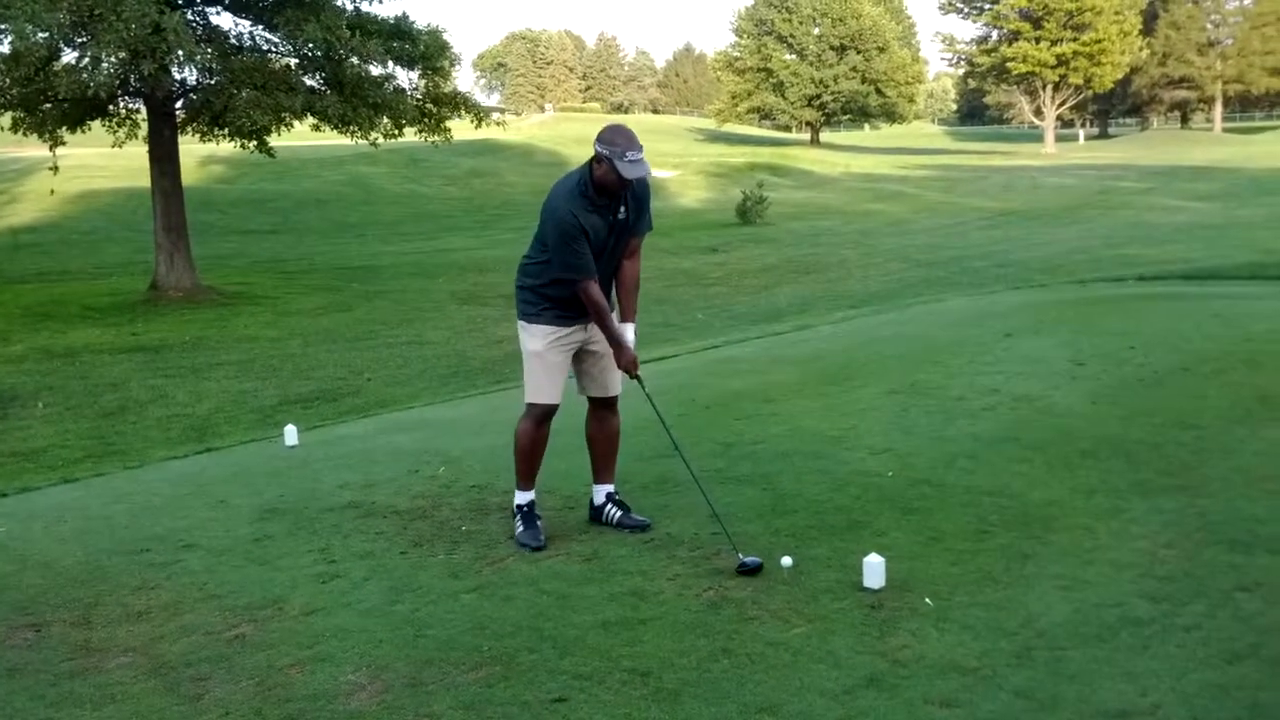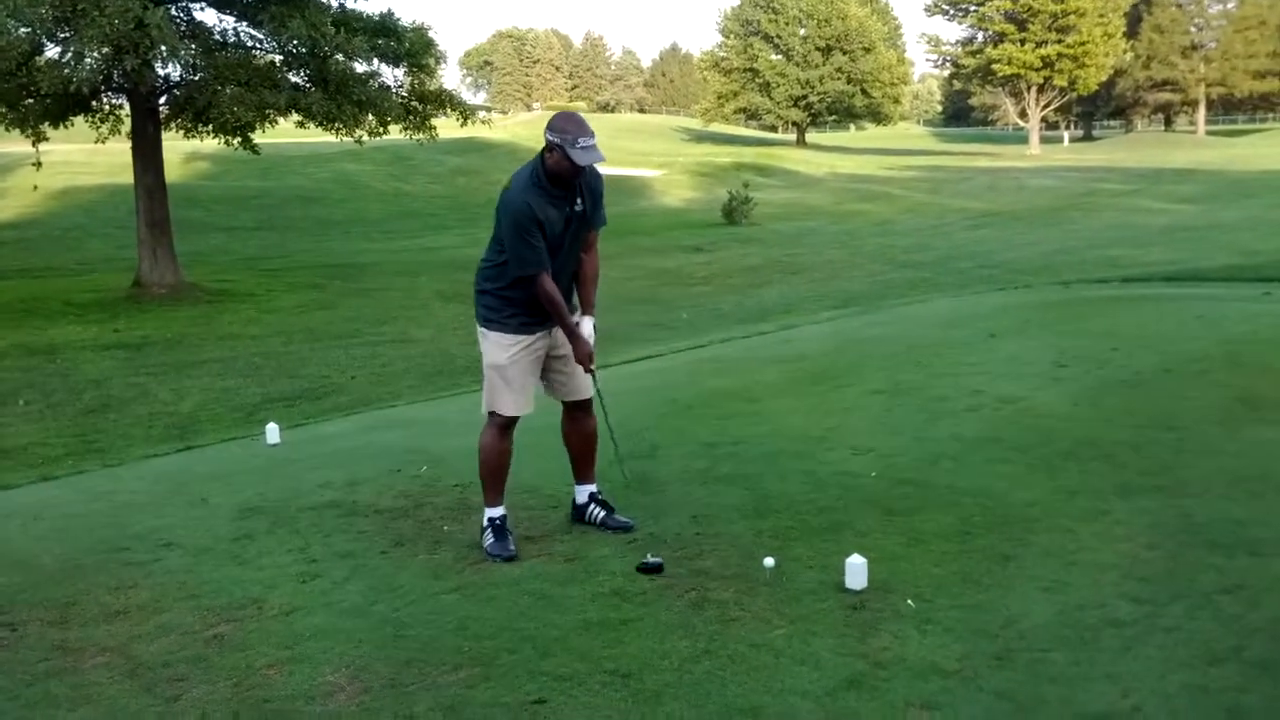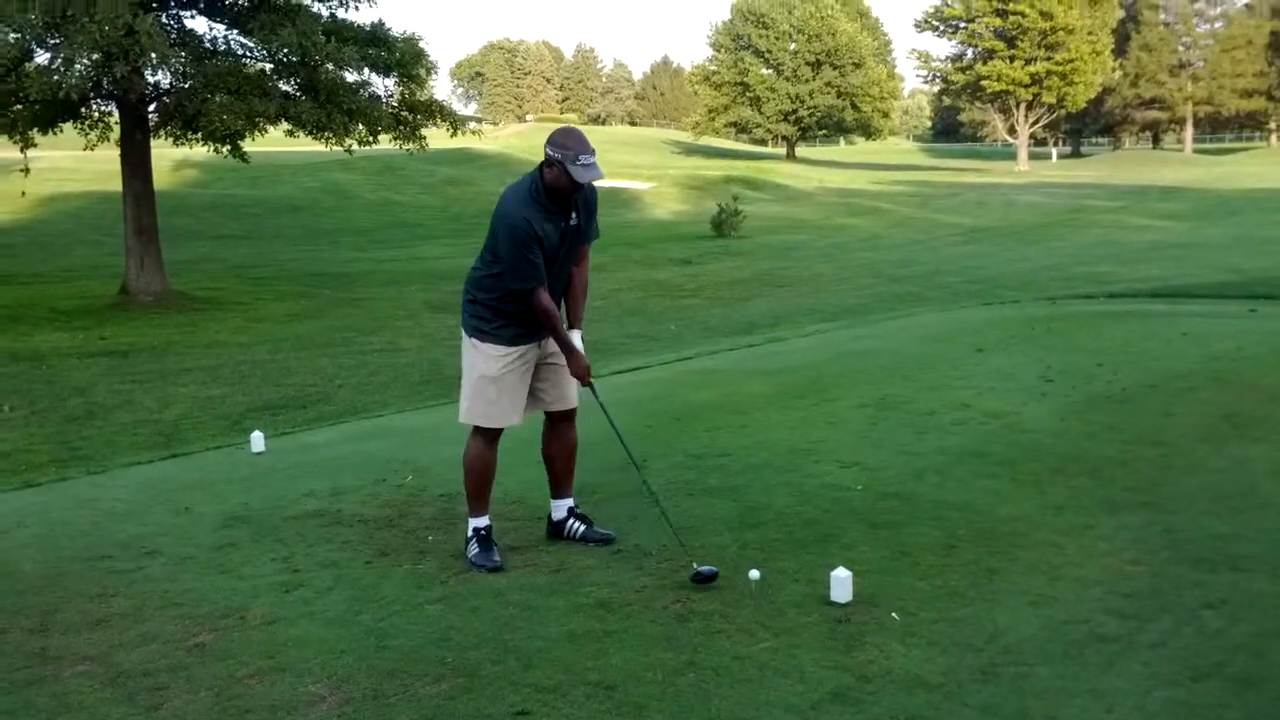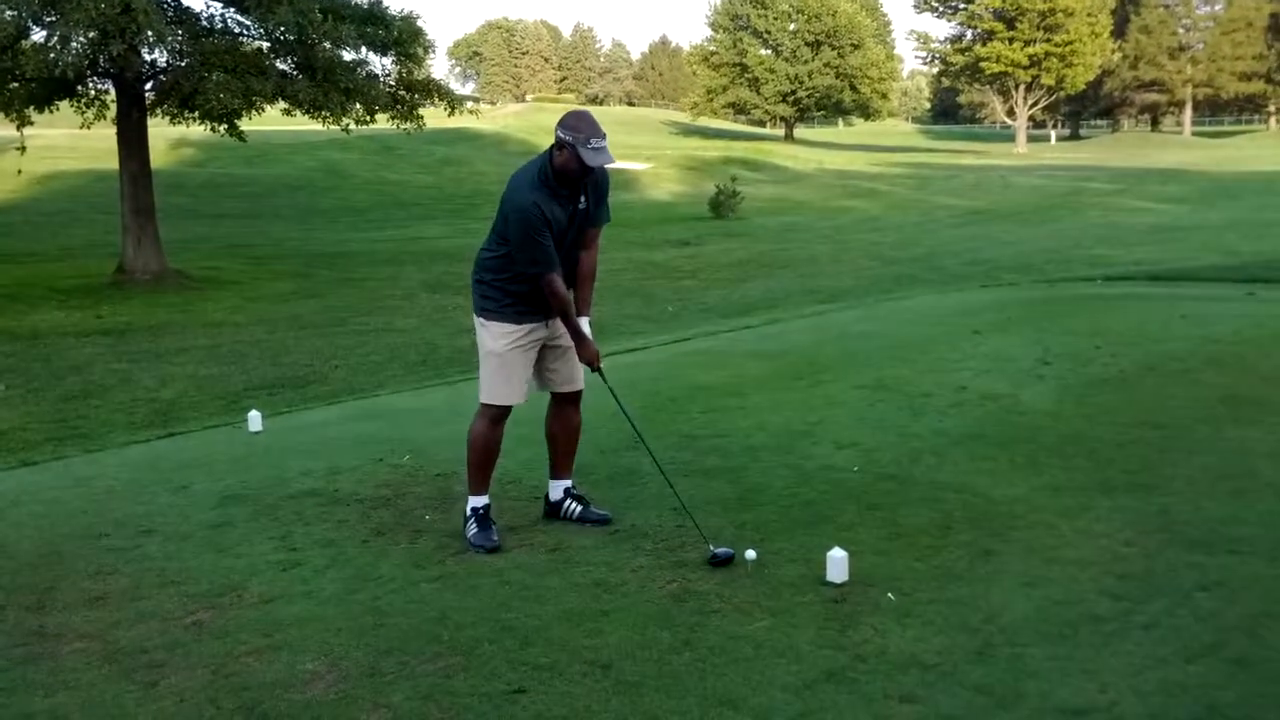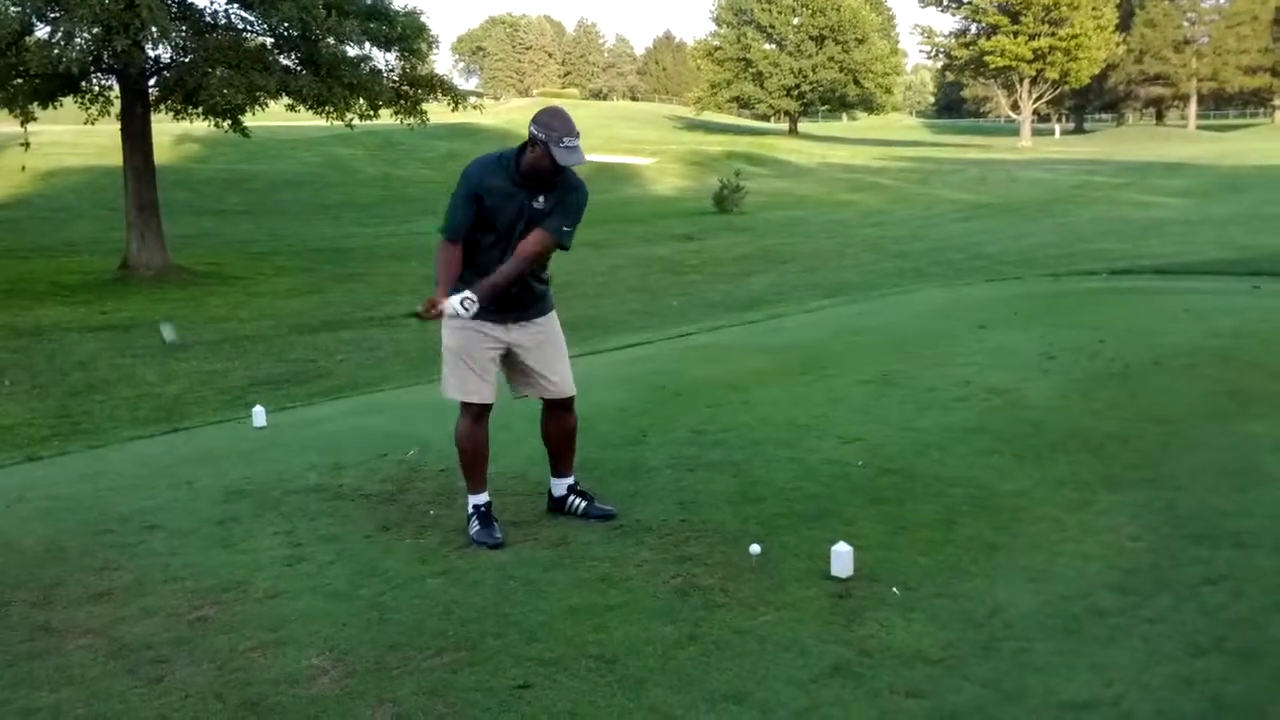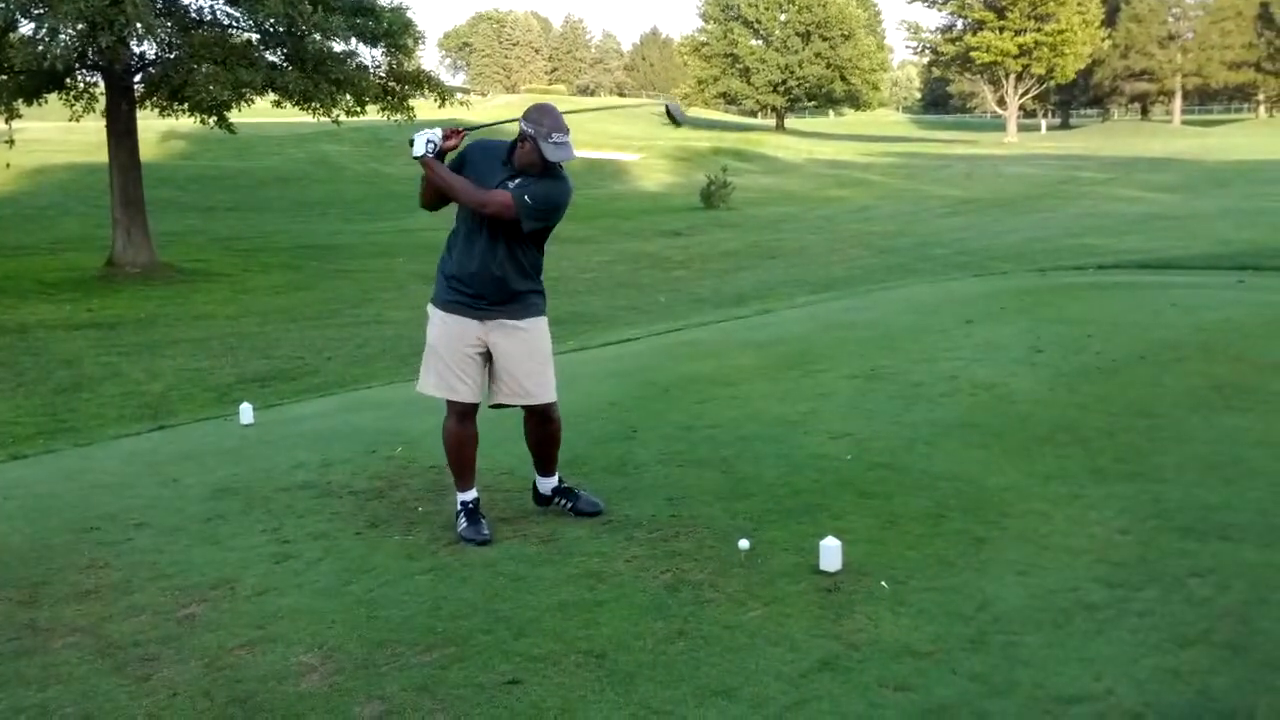
dt=0.5s
person 1, frame 1
left shoulder: (637, 190)
right shoulder: (565, 206)
left elbow: (629, 257)
right elbow: (585, 285)
left wrist: (628, 325)
right wrist: (618, 346)
left hip: (598, 309)
right hip: (547, 309)
left knee: (606, 401)
right knee: (542, 407)
left ankle: (603, 498)
right ankle: (524, 503)
person 1, frame 2
left shoulder: (589, 182)
right shoulder: (520, 199)
left elbow: (587, 251)
right elbow: (539, 279)
left wrist: (588, 318)
right wrist: (575, 337)
left hip: (560, 311)
right hip: (509, 316)
left knee: (580, 403)
right knee: (503, 417)
left ankle: (586, 498)
right ankle: (493, 518)
person 1, frame 3
left shoulder: (584, 196)
right shoulder: (517, 213)
left elbow: (578, 265)
right elbow: (535, 294)
left wrist: (576, 332)
right wrist: (570, 351)
left hip: (546, 323)
right hip: (497, 326)
left knee: (563, 415)
right knee: (488, 427)
left ankle: (563, 514)
right ankle: (478, 529)
person 1, frame 4
left shoulder: (596, 179)
right shoulder: (526, 197)
left elbow: (587, 250)
right elbow: (549, 279)
left wrist: (584, 319)
right wrist: (579, 339)
left hip: (557, 305)
right hip: (506, 306)
left knee: (569, 395)
right knee: (497, 407)
left ankle: (560, 494)
right ankle: (476, 507)
person 1, frame 5
left shoulder: (571, 191)
right shoulder: (482, 174)
left elbow: (528, 254)
right elbow: (453, 243)
left wrist: (475, 295)
right wrist: (445, 296)
left hip: (532, 309)
right hip: (470, 313)
left knee: (561, 399)
right knee: (475, 407)
left ankle: (563, 490)
right ankle: (478, 506)
person 1, frame 6
left shoulder: (555, 188)
right shoulder: (480, 153)
left elbow: (483, 203)
right elbow: (430, 201)
left wrist: (430, 161)
right wrist: (436, 158)
left hip: (520, 311)
right hip: (456, 305)
left knee: (542, 406)
right knee: (461, 407)
left ankle: (548, 485)
right ankle: (467, 502)
